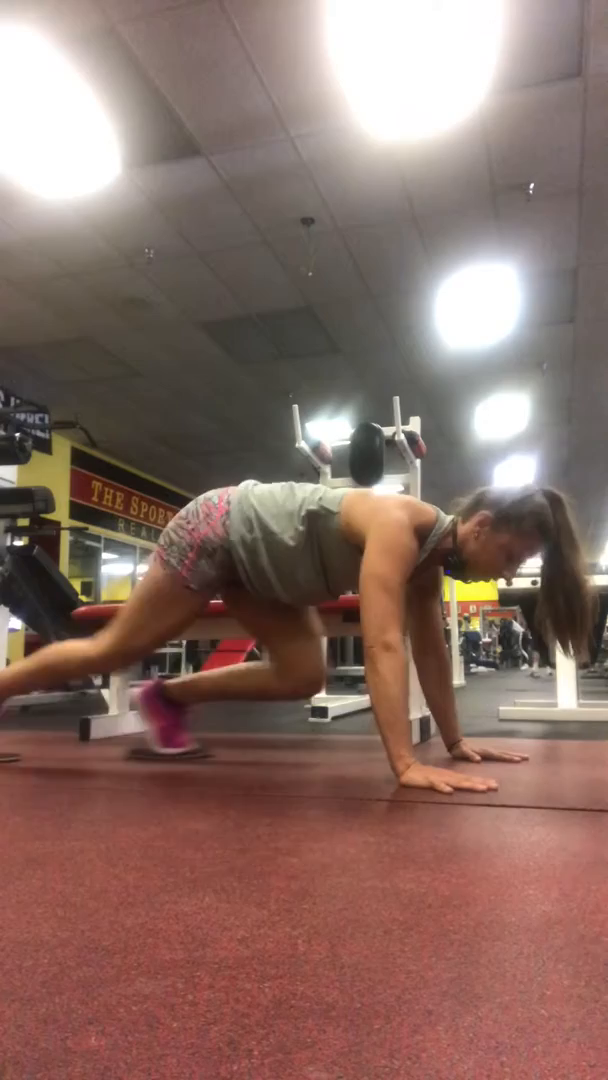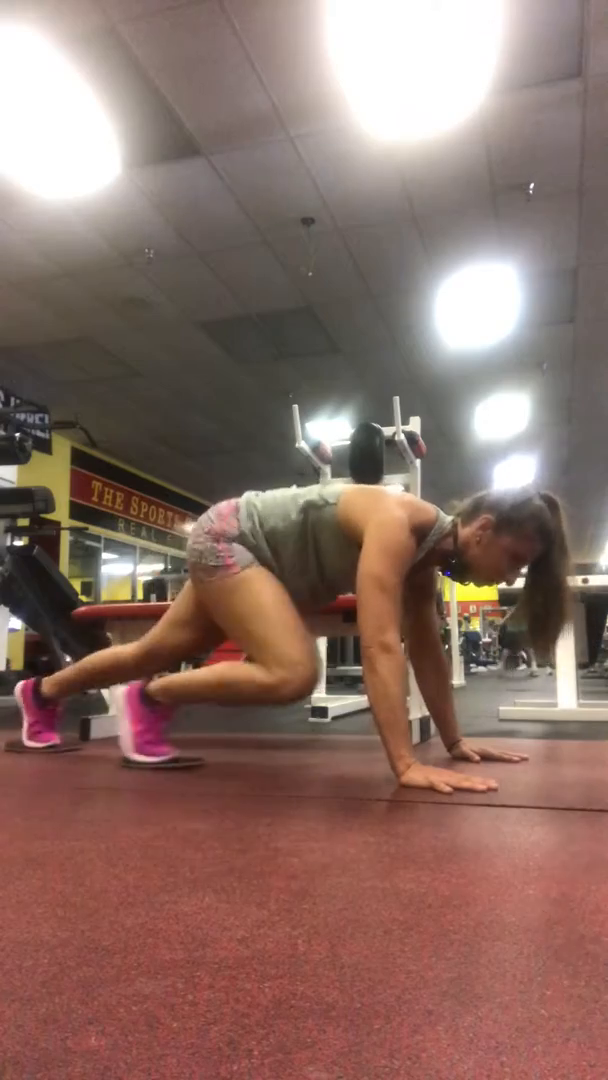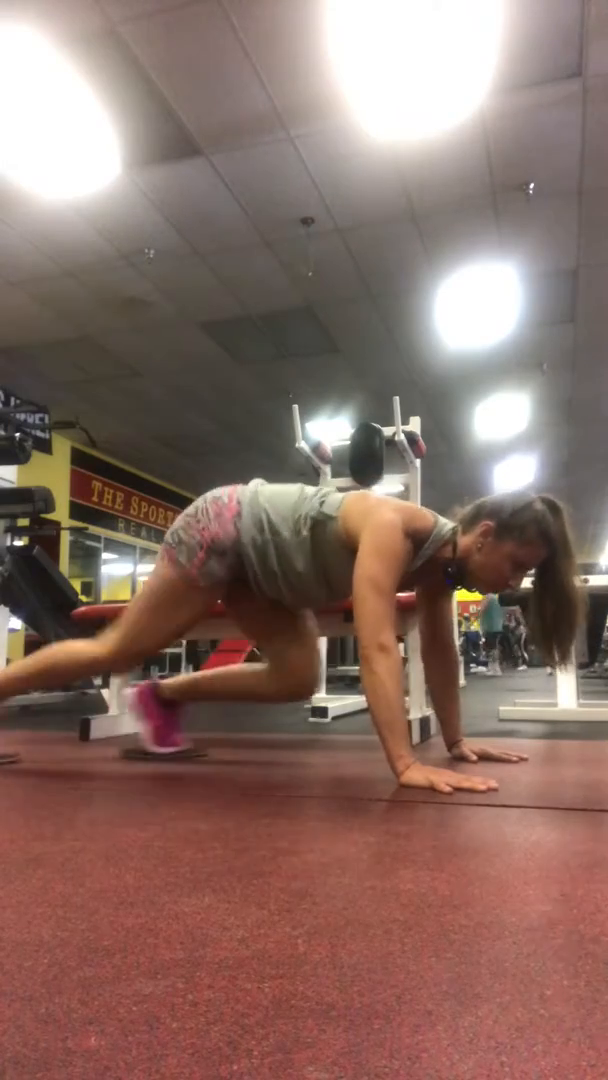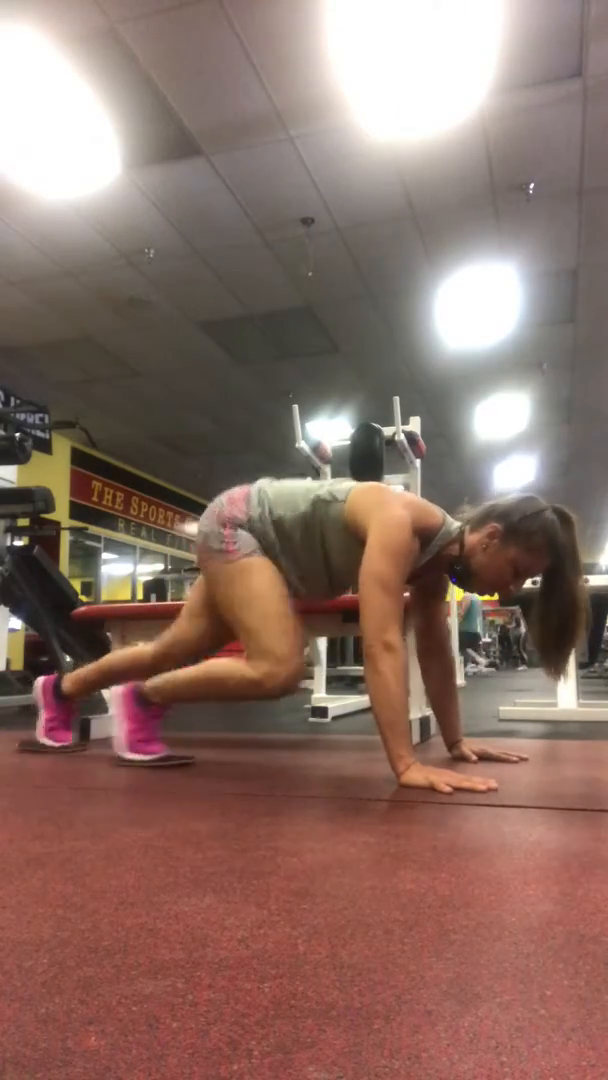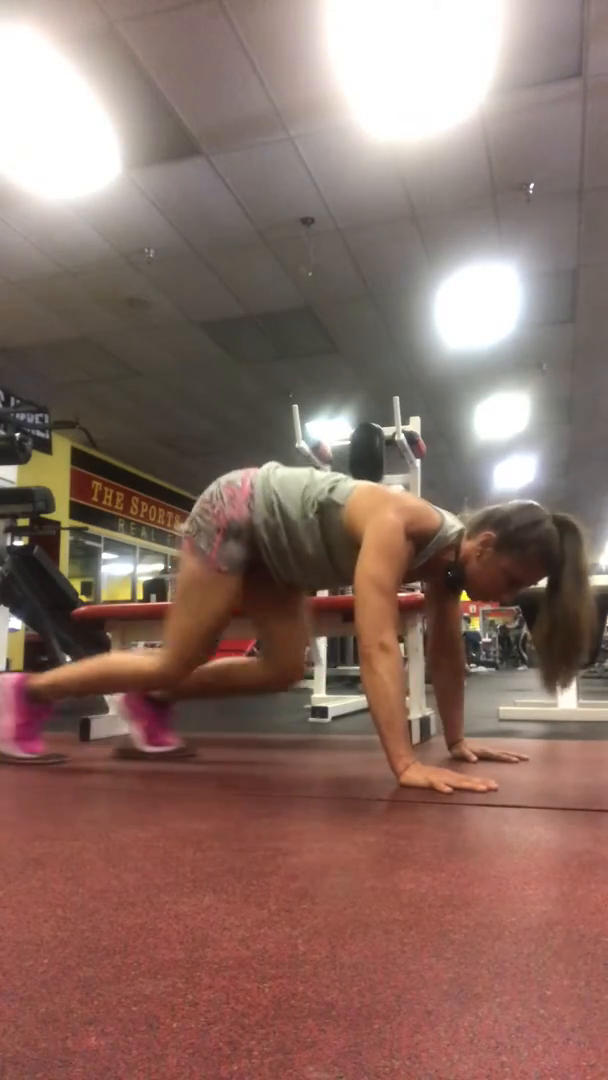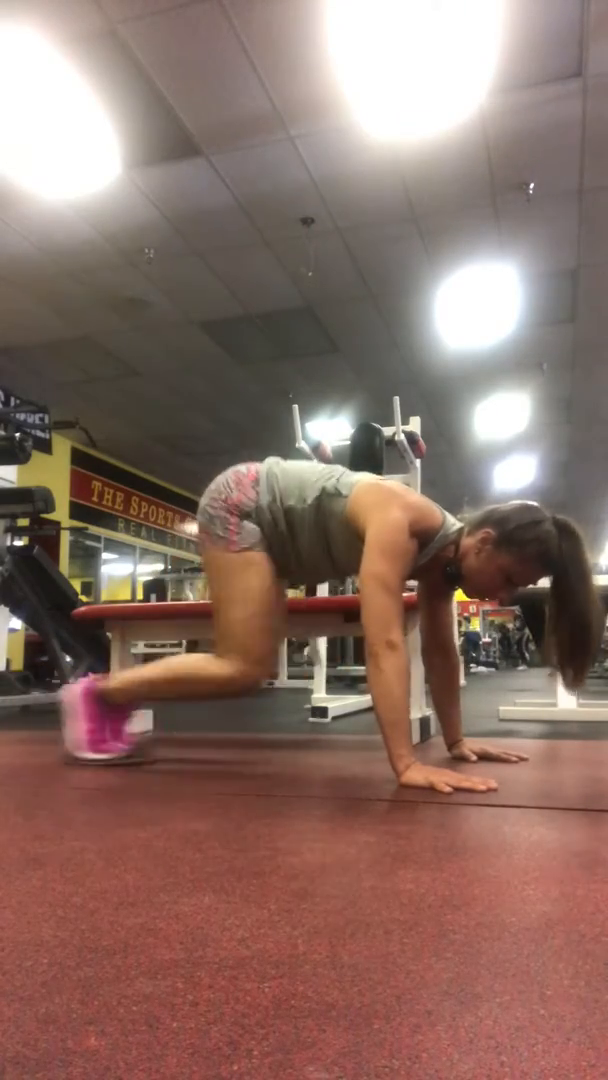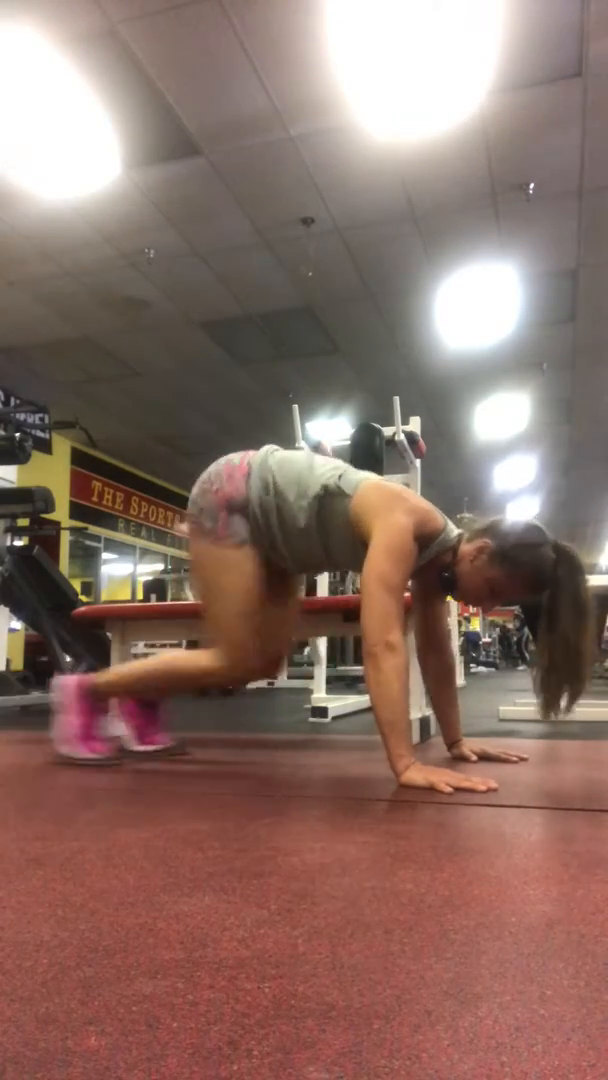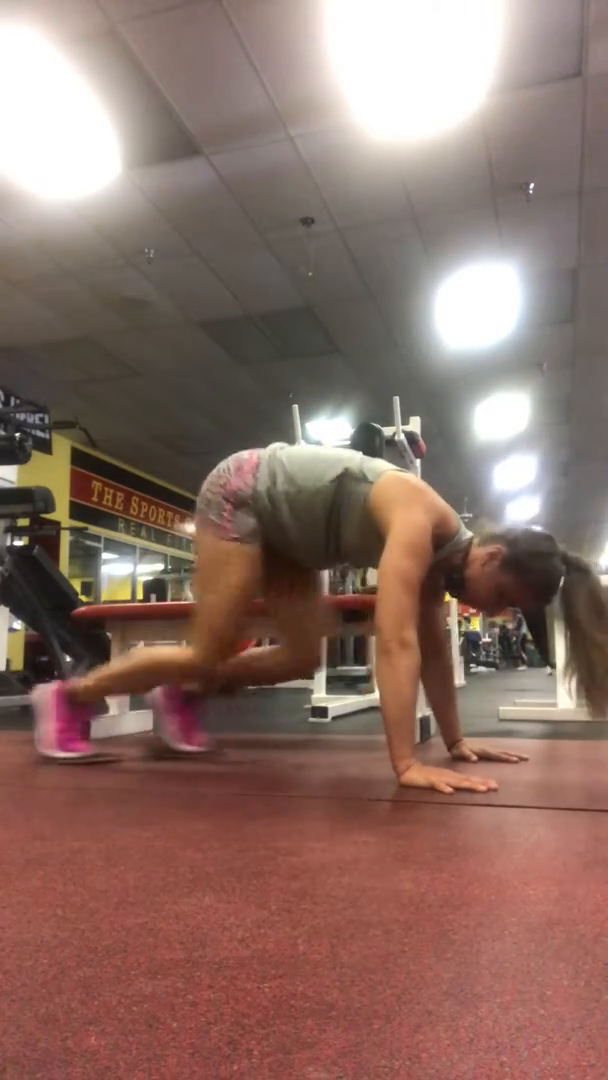
dt=0.5s
person 1, frame 1
left shoulder: (430, 550)
right shoulder: (398, 527)
left elbow: (429, 649)
right elbow: (383, 647)
left wrist: (455, 742)
right wrist: (405, 765)
left hip: (248, 556)
right hip: (212, 533)
left knee: (306, 675)
right knee: (112, 649)
left ankle: (167, 699)
person 1, frame 2
left shoulder: (428, 550)
right shoulder: (396, 526)
left elbow: (425, 648)
right elbow: (381, 647)
left wrist: (454, 741)
right wrist: (406, 765)
left hip: (248, 553)
right hip: (225, 537)
left knee: (148, 654)
right knee: (290, 675)
left ankle: (40, 695)
right ankle: (148, 701)
person 1, frame 3
left shoulder: (437, 558)
right shoulder: (395, 531)
left elbow: (439, 651)
right elbow: (378, 648)
left wrist: (456, 743)
right wrist: (406, 765)
left hip: (251, 555)
right hip: (218, 531)
left knee: (298, 680)
right knee: (119, 651)
left ankle: (162, 698)
person 1, frame 4
left shoulder: (438, 555)
right shoulder: (401, 525)
left elbow: (435, 651)
right elbow: (383, 646)
left wrist: (456, 742)
right wrist: (407, 764)
left hip: (268, 544)
right hip: (237, 523)
left knee: (171, 651)
right knee: (276, 670)
left ankle: (60, 691)
right ankle: (144, 700)
person 1, frame 5
left shoulder: (449, 549)
right shoulder: (397, 531)
left elbow: (446, 650)
right elbow: (375, 646)
left wrist: (455, 742)
right wrist: (401, 764)
left hip: (270, 545)
right hip: (235, 515)
left knee: (286, 667)
right knee: (175, 661)
left ankle: (151, 699)
person 1, frame 6
left shoulder: (448, 551)
right shoulder: (400, 525)
left elbow: (440, 648)
right elbow: (385, 644)
left wrist: (456, 740)
right wrist: (406, 764)
left hip: (271, 521)
right hip: (239, 502)
left knee: (241, 659)
right knee: (240, 669)
left ankle: (107, 693)
right ankle: (100, 695)
person 1, frame 7
left shoulder: (443, 551)
right shoulder: (403, 528)
left elbow: (434, 649)
right elbow: (384, 645)
left wrist: (455, 741)
right wrist: (405, 764)
left hip: (269, 517)
right hip: (230, 493)
left knee: (261, 658)
right knee: (231, 661)
left ankle: (127, 697)
right ankle: (86, 690)
person 1, frame 8
left shoulder: (445, 550)
right shoulder: (419, 525)
left elbow: (432, 645)
right elbow: (397, 643)
left wrist: (455, 742)
right wrist: (407, 765)
left hip: (281, 521)
right hip: (243, 491)
left knee: (302, 656)
right knee: (210, 653)
left ankle: (180, 695)
right ankle: (65, 697)
